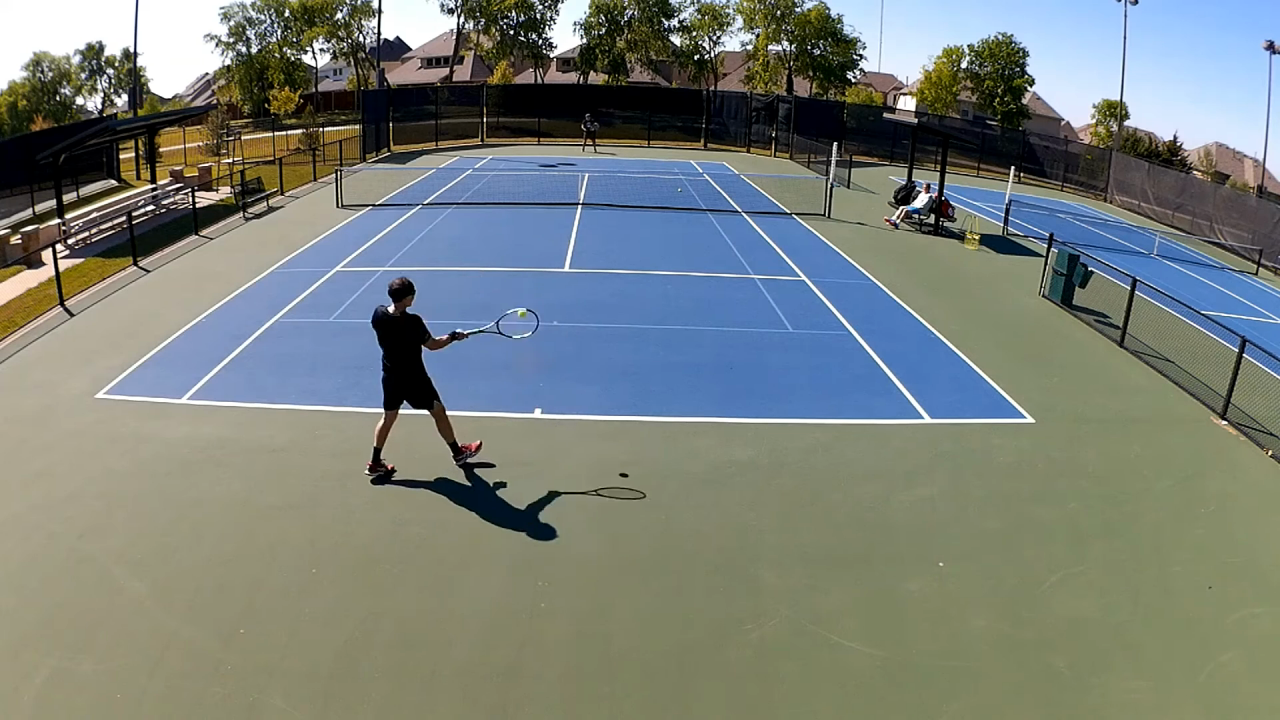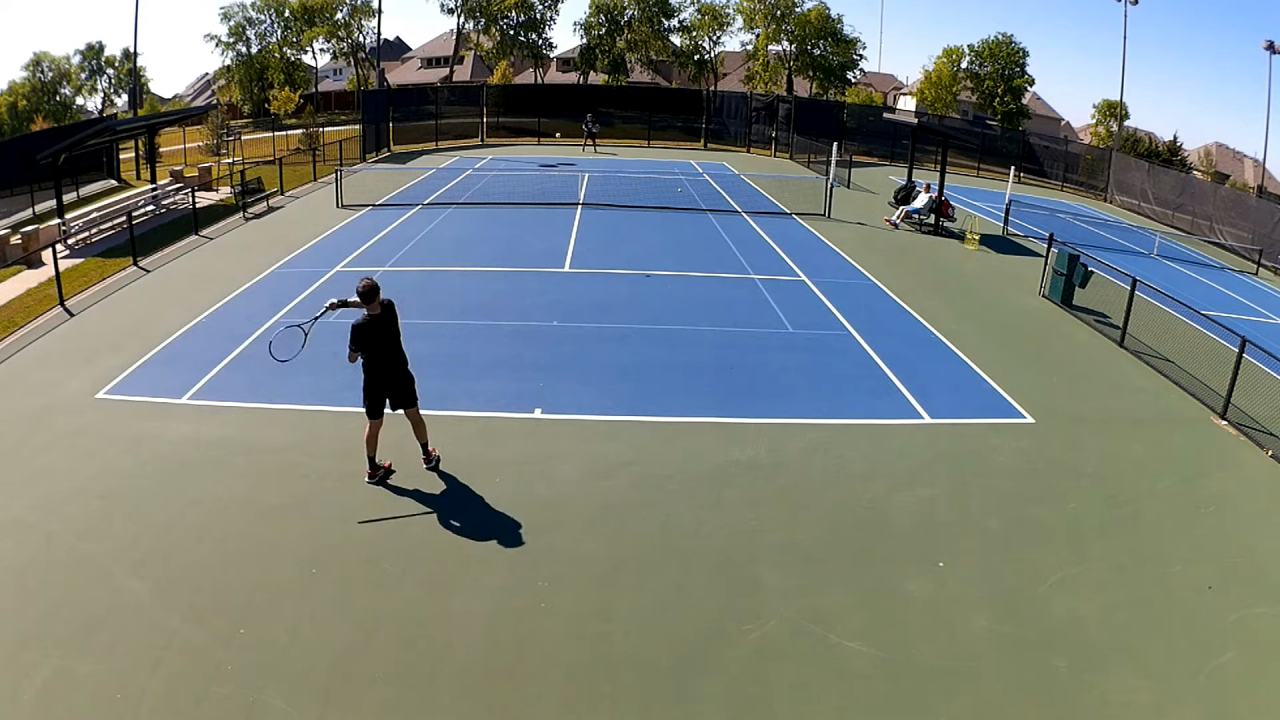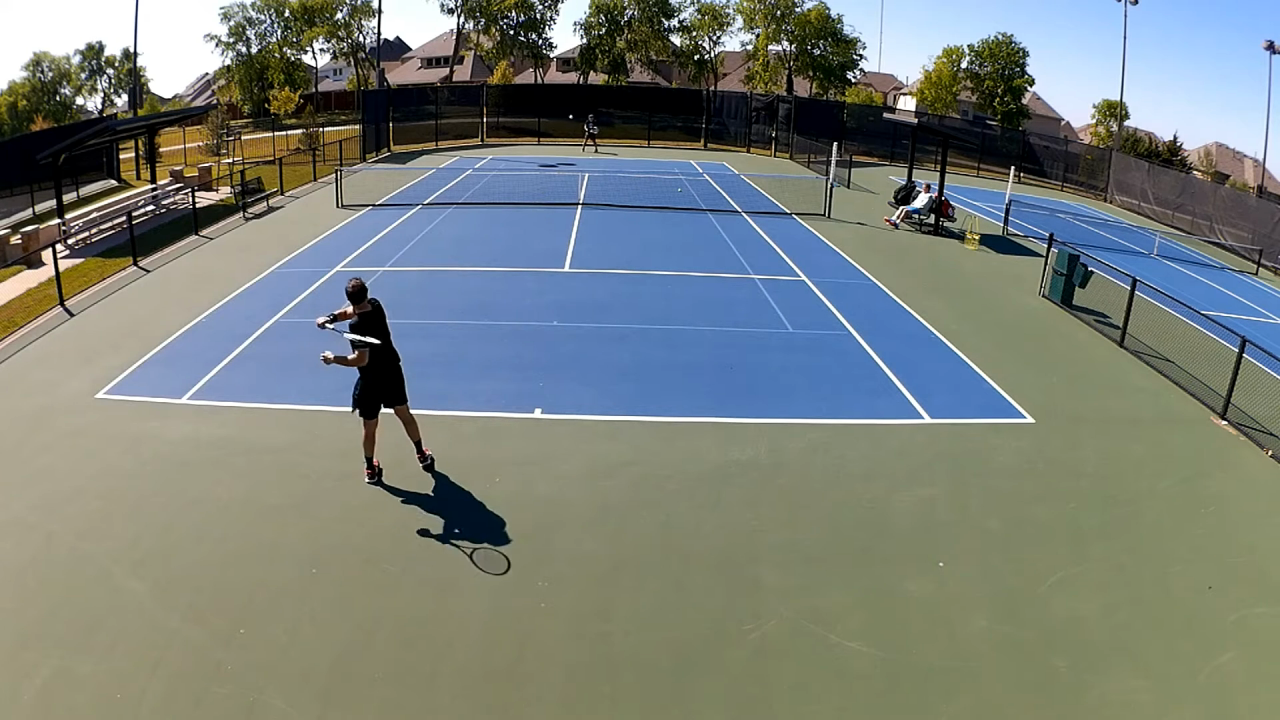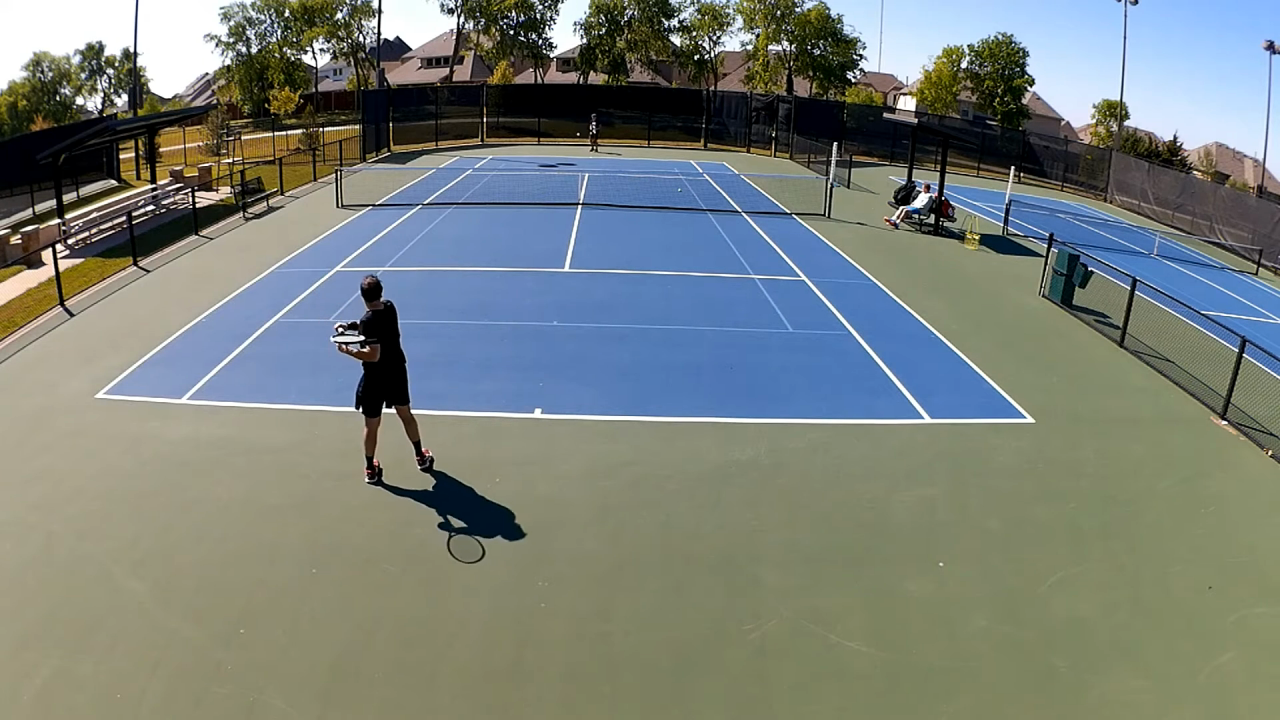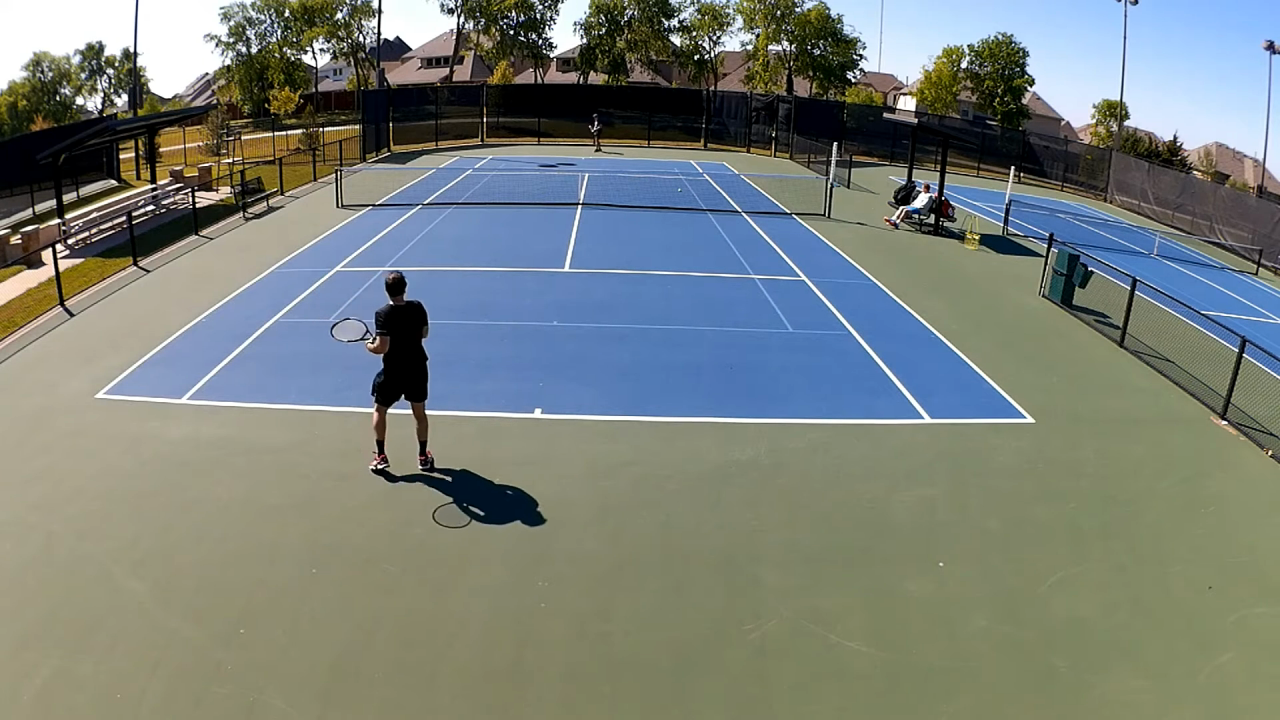
dt=0.3s
person 1, frame 1
left shoulder: (378, 314)
right shoulder: (413, 322)
right elbow: (432, 345)
right wrist: (453, 337)
left hip: (390, 376)
right hip: (413, 377)
left knee: (388, 417)
right knee: (439, 413)
left ankle: (375, 463)
right ankle: (458, 453)
person 1, frame 2
left shoulder: (359, 326)
right shoulder: (388, 306)
left elbow: (352, 358)
right elbow: (372, 303)
right wrist: (341, 303)
left hip: (372, 380)
right hip: (399, 375)
left knee: (374, 424)
right knee: (414, 416)
left ankle: (373, 468)
right ankle: (428, 456)
person 1, frame 3
left shoulder: (357, 325)
right shoulder: (375, 305)
left elbow: (361, 360)
right elbow: (349, 312)
left wrist: (335, 360)
right wrist: (329, 318)
left hip: (372, 380)
right hip: (393, 372)
left knee: (369, 426)
right knee: (404, 414)
left ankle: (371, 470)
right ankle: (422, 455)
person 1, frame 4
left shoulder: (368, 321)
right shoulder: (389, 307)
left elbow: (373, 355)
left wrist: (348, 350)
right wrist: (349, 326)
left hip: (375, 378)
right hip: (398, 372)
left knee: (371, 425)
right knee: (406, 414)
left ankle: (371, 469)
right ankle: (421, 457)
person 1, frame 5
left shoulder: (383, 314)
right shoulder: (417, 307)
left elbow: (381, 348)
left wrist: (369, 345)
left hip: (393, 371)
right hip: (417, 367)
left knee: (379, 412)
right knee: (419, 411)
left ankle: (380, 457)
right ankle: (423, 457)
